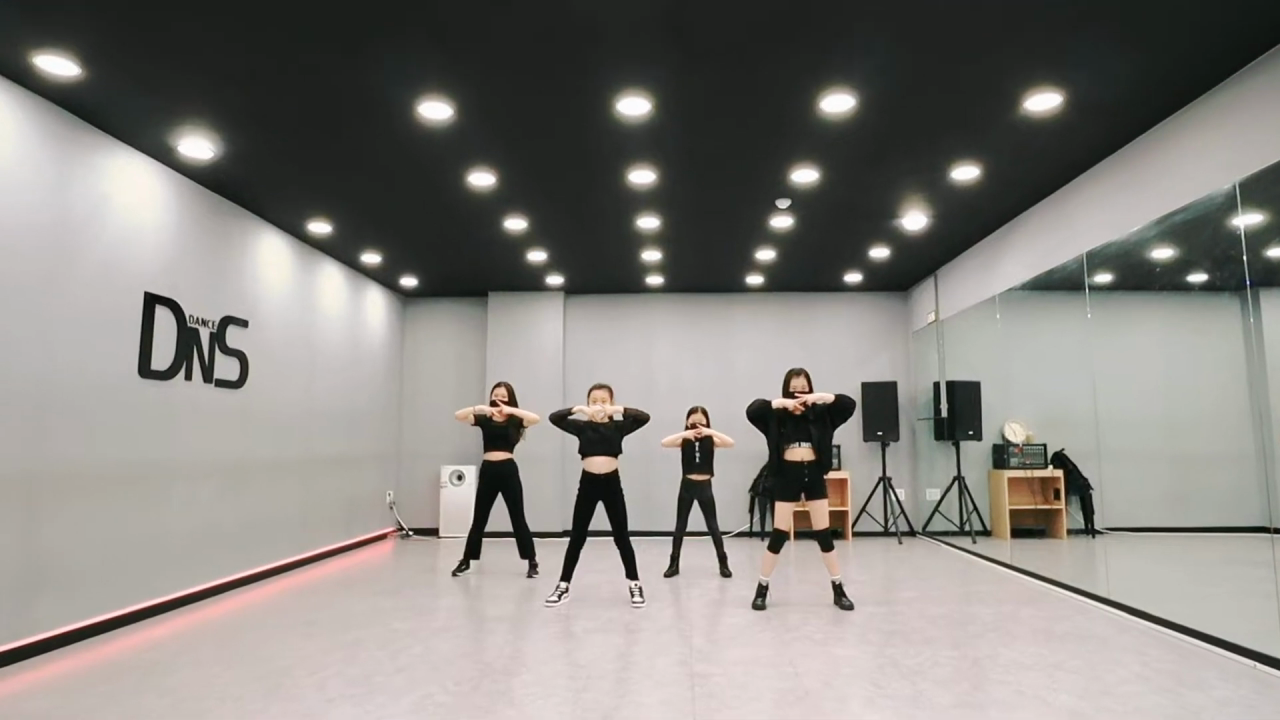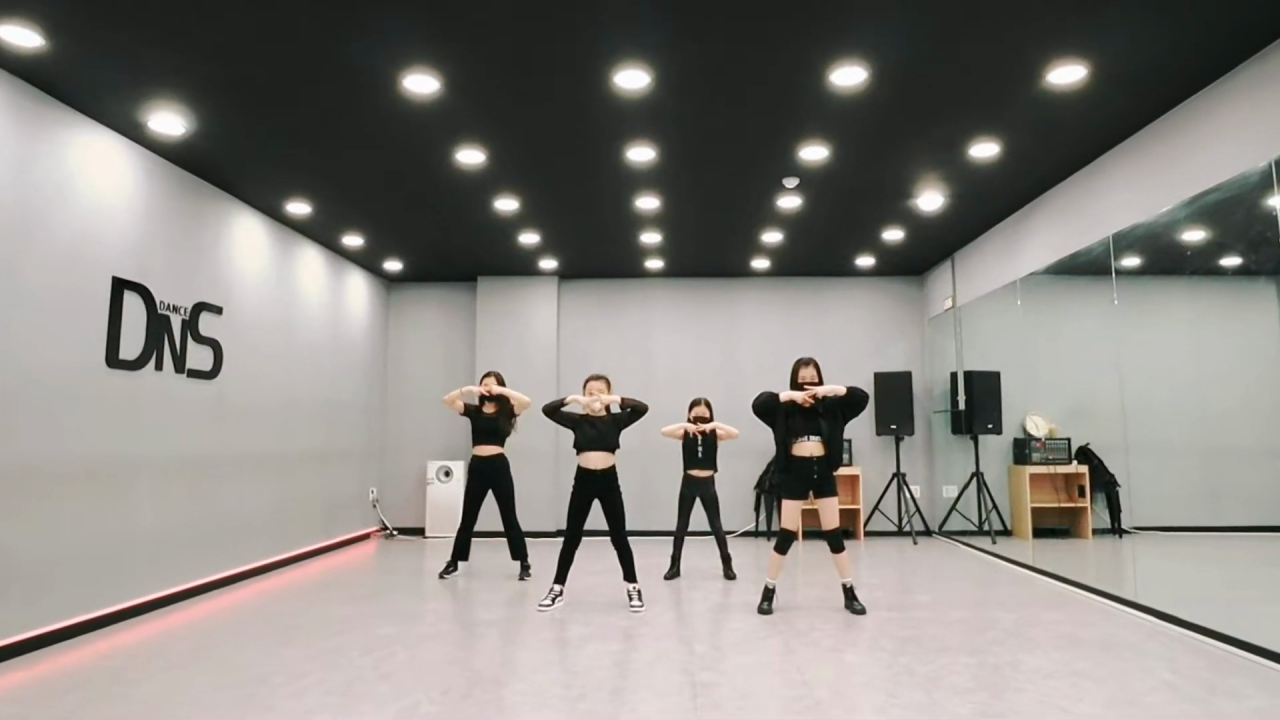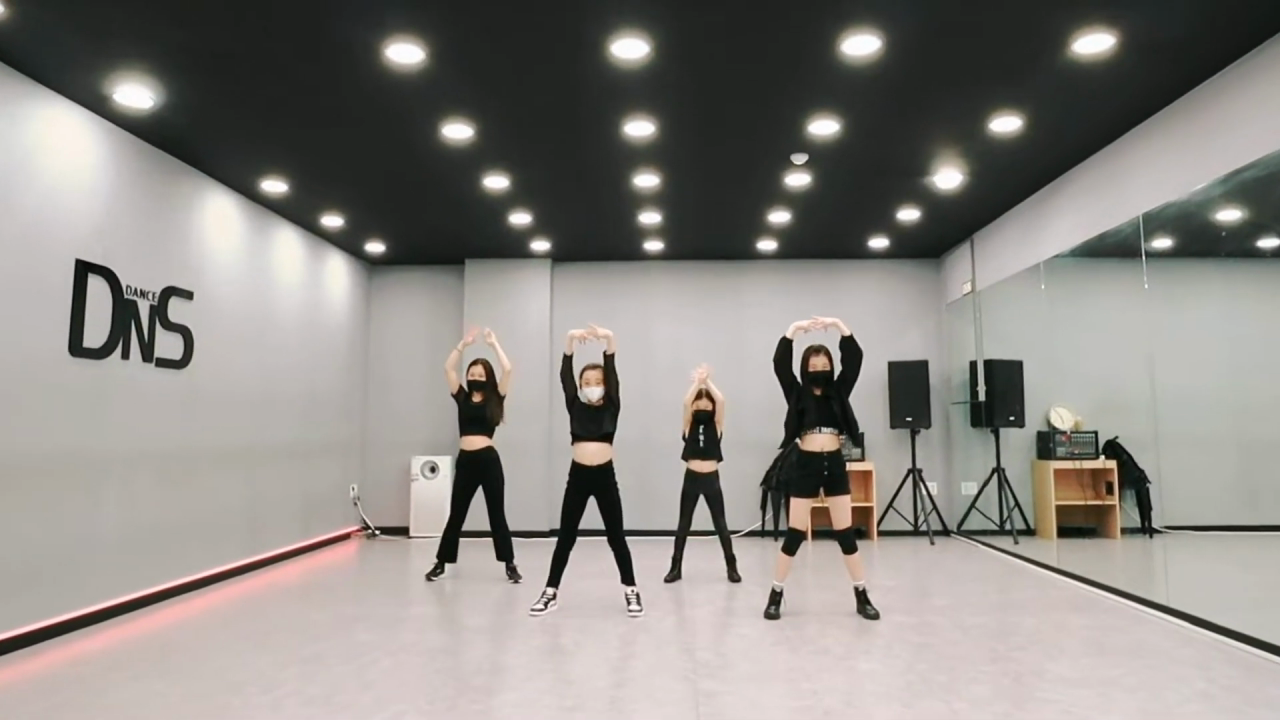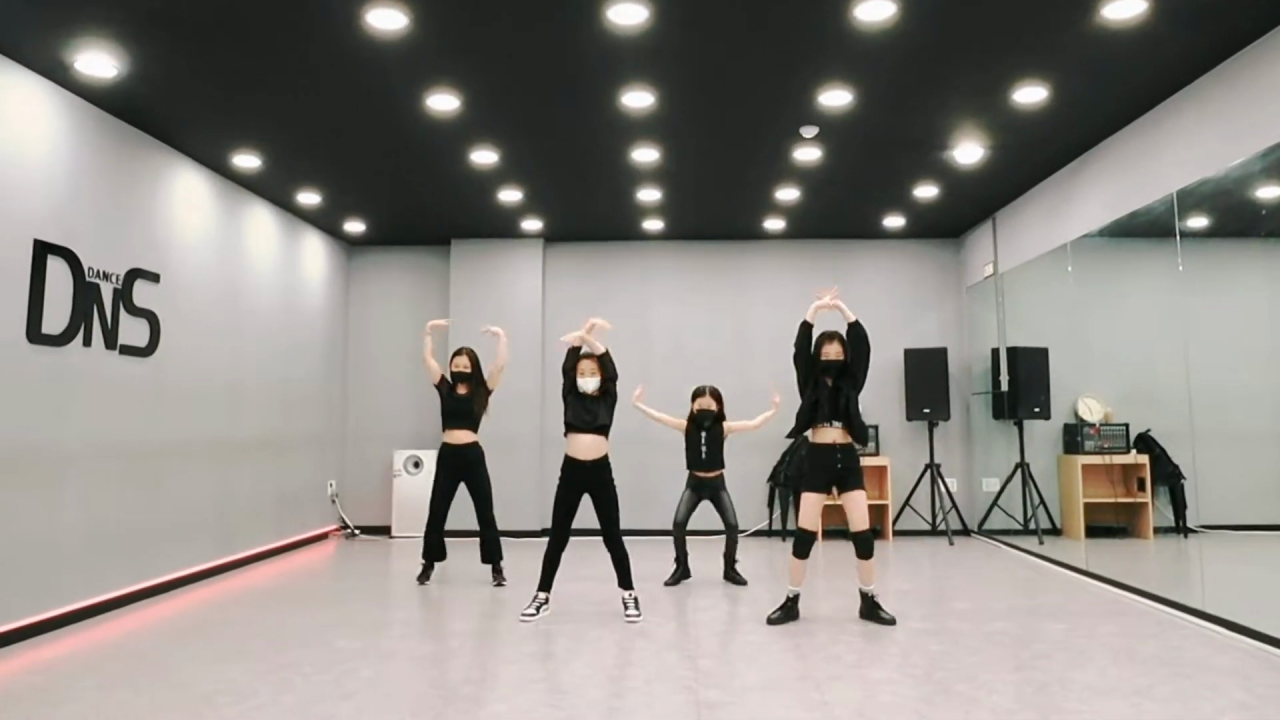
dt=0.5s
person 1, frame 1
left shoulder: (820, 412)
right shoulder: (777, 415)
left elbow: (849, 404)
right elbow: (752, 410)
left wrist: (822, 397)
right wrist: (780, 402)
left hip: (814, 474)
right hip: (787, 475)
left knee: (824, 534)
right knee: (779, 535)
left ankle: (838, 590)
right ankle: (762, 589)
person 1, frame 2
left shoulder: (830, 406)
right shoulder: (785, 408)
left elbow: (862, 398)
right elbow: (758, 404)
left wrist: (832, 389)
right wrist: (789, 396)
left hip: (823, 470)
right hip: (795, 471)
left knee: (834, 535)
right knee: (786, 535)
left ankle: (849, 593)
right ankle: (768, 592)
person 1, frame 3
left shoulder: (839, 392)
right shoulder: (797, 394)
left elbow: (854, 359)
right elbow: (781, 363)
left wrist: (838, 324)
right wrist: (795, 328)
left hip: (835, 465)
right hip: (806, 466)
left knee: (846, 535)
right knee: (794, 534)
left ankle: (862, 596)
right ankle: (776, 595)
person 1, frame 4
left shoulder: (851, 383)
right shoulder: (810, 384)
left elbow: (862, 347)
right elbow: (801, 350)
right wrist: (814, 309)
left hip: (848, 461)
right hip: (818, 461)
left knee: (863, 535)
right knee: (804, 535)
left ankle: (869, 601)
right ankle: (791, 601)
person 2, frame 1
left shoulder: (618, 427)
right shoulder: (582, 427)
left elbow: (644, 417)
right elbow: (554, 418)
left wrist: (618, 410)
right wrist: (578, 409)
left hip: (612, 483)
right hip: (588, 483)
left knee: (622, 538)
right knee: (577, 538)
left ankle: (635, 586)
right ankle: (563, 587)
person 2, frame 2
left shoulder: (616, 420)
right shoulder: (577, 420)
left elbow: (643, 408)
right elbow: (547, 410)
left wrist: (615, 400)
right wrist: (572, 399)
left hip: (608, 480)
right hip: (583, 480)
left knee: (619, 537)
right knee: (571, 537)
left ankle: (633, 589)
right ankle: (557, 589)
person 2, frame 3
left shoulder: (611, 408)
right shoulder: (575, 408)
left elbow: (612, 374)
right elbow: (565, 376)
left wrist: (609, 339)
right wrist: (570, 340)
left hip: (605, 477)
right hip: (578, 477)
left knee: (616, 538)
right knee: (565, 538)
left ankle: (631, 592)
right ankle: (550, 592)
person 2, frame 4
left shoulder: (608, 399)
right shoulder: (570, 397)
left elbow: (612, 370)
right elbow: (568, 366)
left wrist: (590, 337)
right wrist: (583, 333)
left hip: (600, 472)
right hip: (571, 472)
left knee: (613, 538)
right knee: (557, 538)
left ankle: (629, 596)
right ankle: (542, 597)
person 3, frame 1
left shoulder: (515, 420)
right shoulder: (484, 419)
left elbow: (535, 419)
right elbow: (458, 415)
left wrist: (511, 410)
right wrist: (479, 407)
left hip: (508, 471)
right hip: (488, 471)
left knee: (518, 520)
right knee: (479, 520)
left ankle: (532, 563)
right ankle: (466, 561)
person 3, frame 2
left shoulder: (506, 411)
right shoulder: (473, 410)
left elbow: (527, 402)
right elbow: (447, 401)
left wrist: (502, 390)
right wrist: (467, 390)
left hip: (499, 467)
right hip: (477, 467)
left knee: (509, 518)
right knee: (467, 519)
left ankle: (524, 564)
right ankle: (453, 562)
person 3, frame 3
left shoulder: (495, 399)
right shoulder: (462, 398)
left elbow: (507, 370)
right elbow: (449, 369)
left wrist: (494, 344)
right wrist: (462, 345)
left hip: (489, 461)
right hip: (465, 462)
left knee: (497, 516)
right knee: (456, 516)
left ankle: (510, 565)
right ankle: (441, 563)
person 3, frame 4
left shoulder: (481, 392)
right shoulder: (445, 390)
left elbow: (500, 364)
right elbow: (428, 359)
left wrist: (501, 336)
right wrist: (429, 332)
left hip: (472, 456)
right hip: (447, 457)
left knee: (486, 514)
right knee: (436, 514)
left ankle: (496, 567)
right ankle: (428, 565)
person 4, frame 1
left shoulder: (711, 440)
right shoulder: (684, 440)
left elbow: (731, 443)
right elbow: (664, 443)
left wrist: (711, 432)
right wrist: (684, 434)
left hip: (705, 486)
right hip: (687, 486)
left knee: (713, 527)
right knee: (680, 526)
left ankle: (723, 563)
right ankle: (674, 564)
person 4, frame 2
left shoulder: (714, 434)
right shoulder: (685, 433)
left elbow: (735, 434)
right elbow: (664, 432)
left wrist: (715, 425)
right wrist: (685, 425)
left hip: (707, 483)
right hip: (689, 482)
left knee: (716, 526)
right knee: (681, 525)
left ankle: (727, 564)
right ankle: (675, 565)
person 4, frame 3
left shoulder: (716, 424)
right shoulder: (689, 424)
left elbow: (721, 401)
right elbow: (686, 403)
left wrist: (708, 382)
right wrist: (697, 381)
left hip: (711, 480)
right hip: (691, 479)
left knee: (720, 525)
right knee: (684, 525)
left ankle: (731, 566)
right ankle: (676, 567)
person 4, frame 4
left shoulder: (723, 427)
right shoulder: (687, 426)
left elbow: (753, 424)
right elbow: (659, 417)
left wrist: (773, 410)
left hip: (716, 484)
right hip: (695, 483)
left knee: (732, 524)
right knee: (679, 522)
left ankle: (730, 568)
right ankle: (681, 568)
